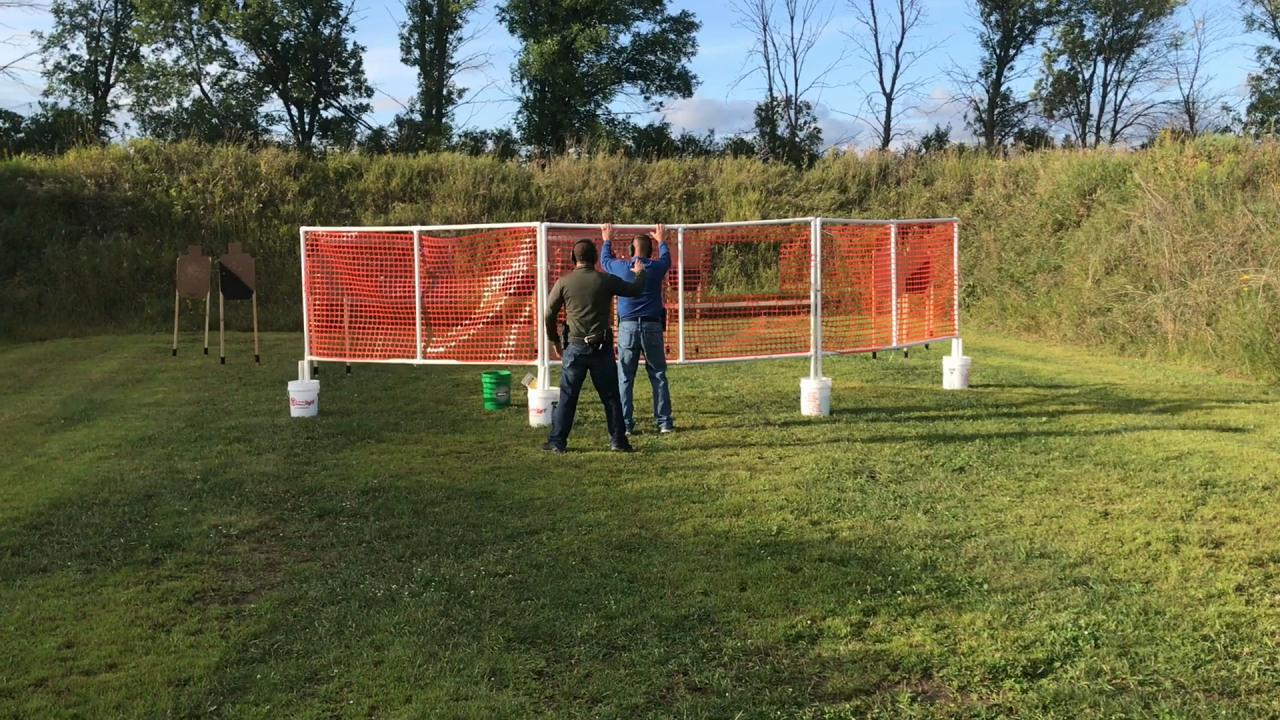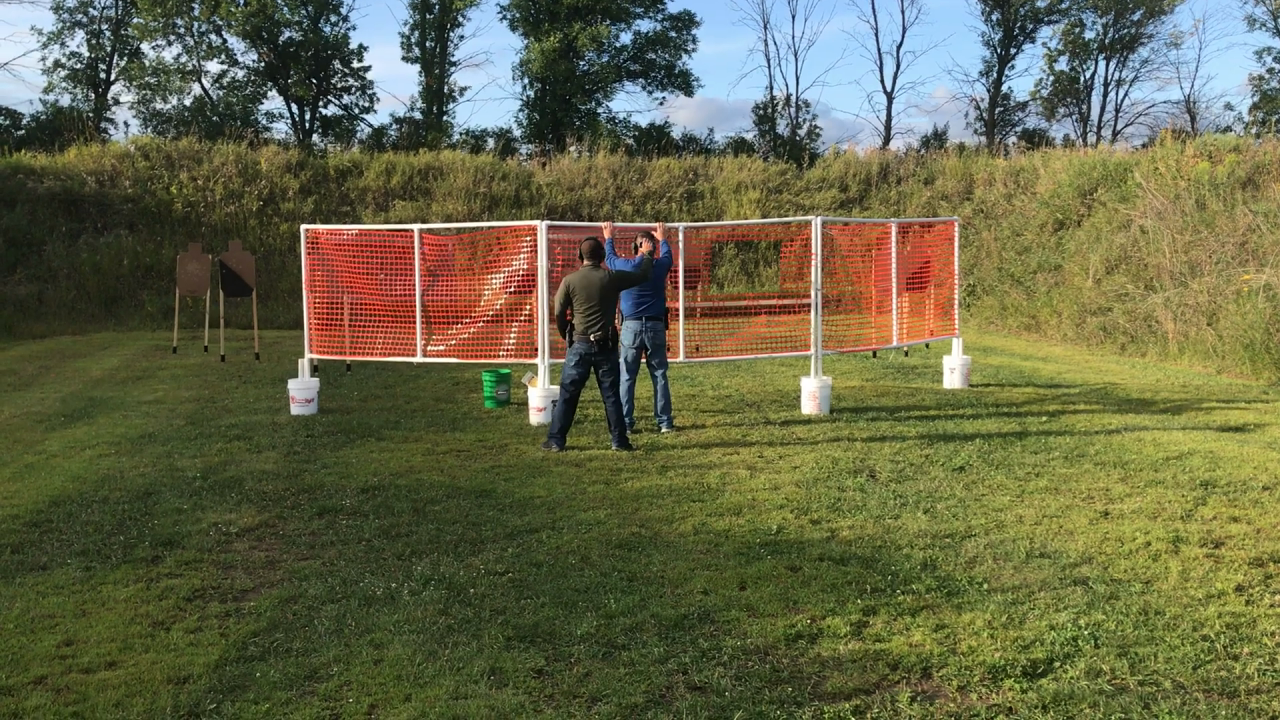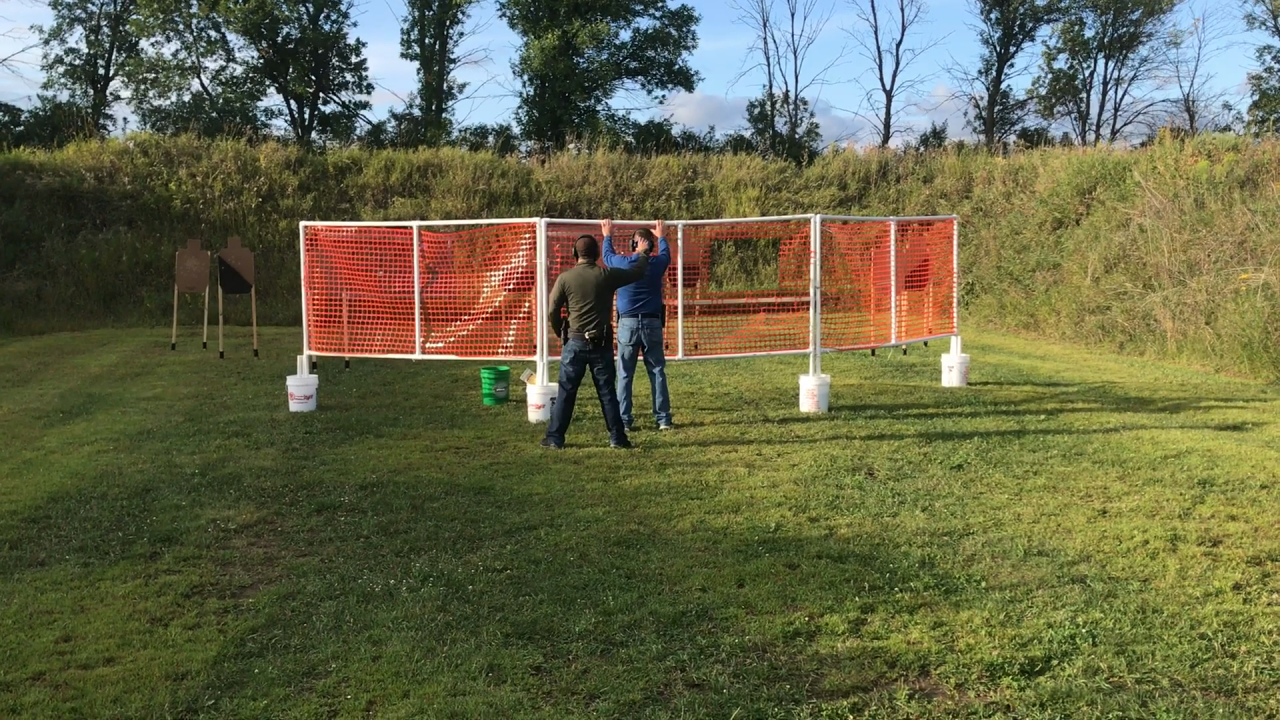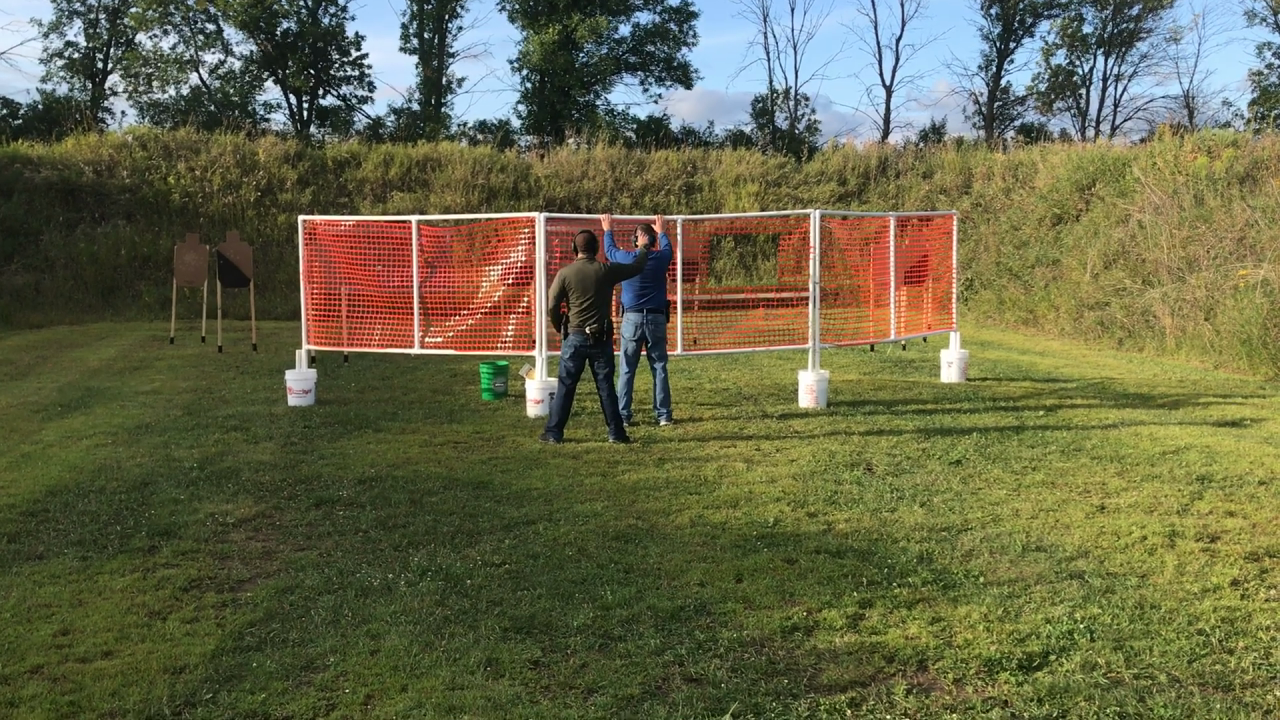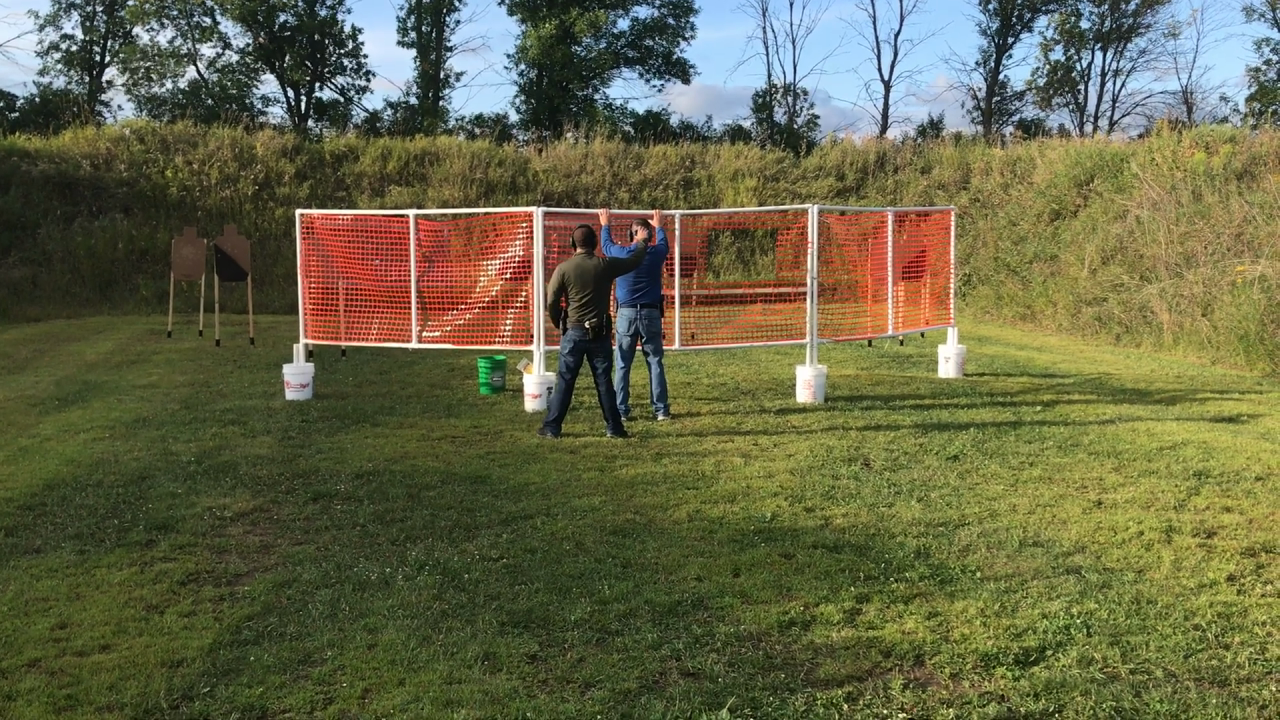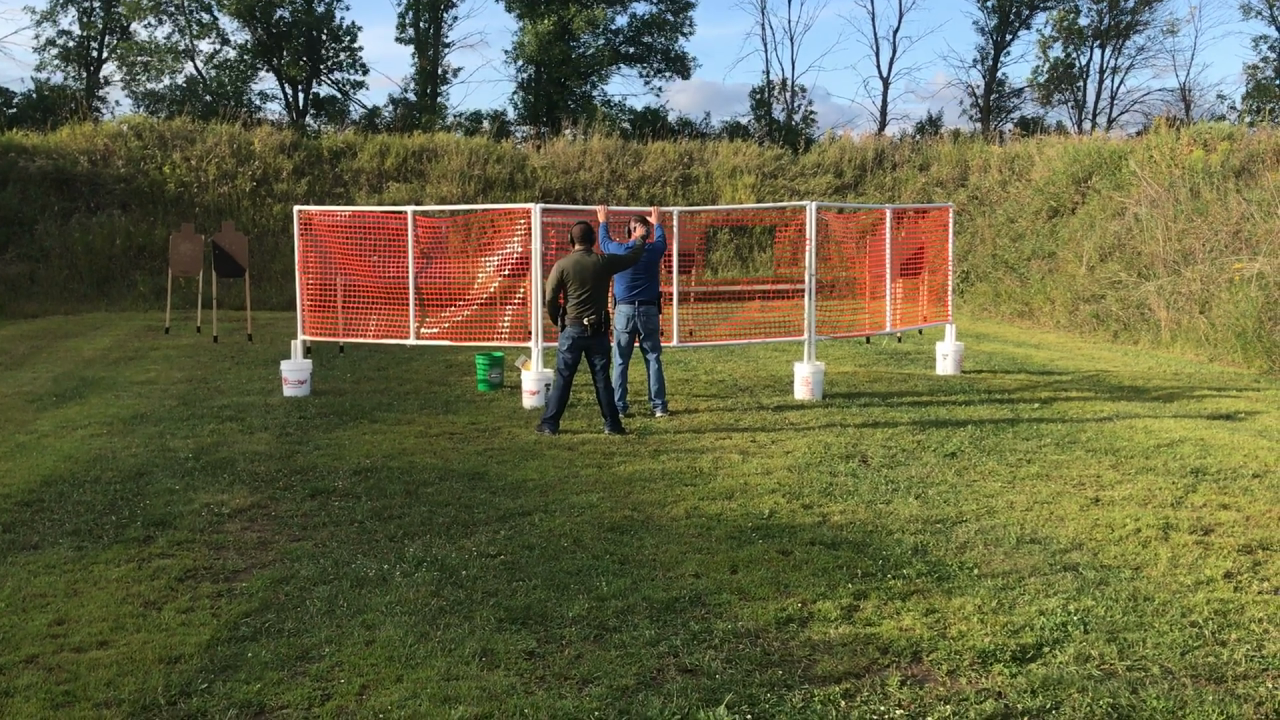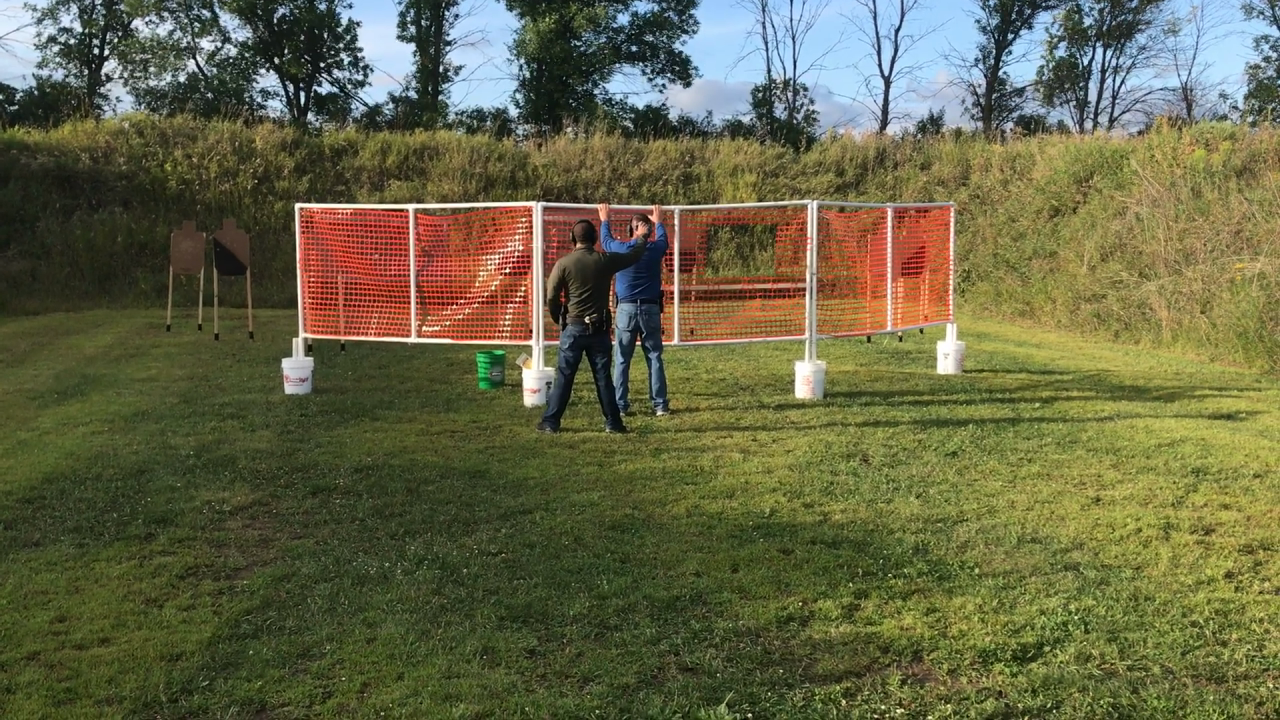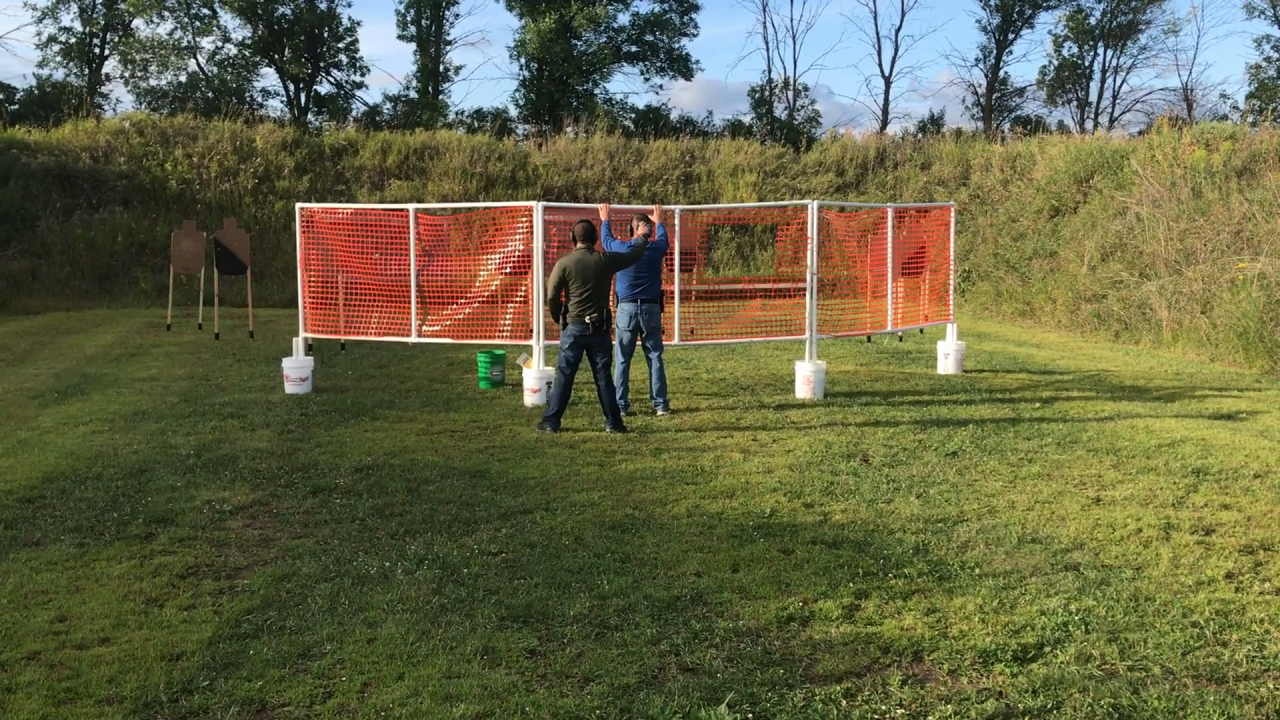
dt=0.4s
person 1, frame 1
left shoulder: (564, 282)
right shoulder: (606, 280)
left elbow: (549, 315)
right elbow: (635, 291)
left wrist: (555, 340)
right wrist: (639, 273)
left hip: (574, 346)
right hip: (601, 347)
left knee: (567, 397)
right knee: (610, 396)
left ankle: (557, 442)
right ankle: (618, 441)
person 1, frame 2
left shoulder: (570, 280)
right shoulder: (612, 277)
left elbow: (559, 313)
right elbow: (643, 275)
left wrist: (567, 336)
right wrist: (647, 254)
left hip: (579, 345)
right hip: (606, 346)
left knee: (568, 395)
right knee: (611, 395)
left ankle: (556, 440)
right ankle: (619, 440)
person 1, frame 3
left shoulder: (565, 278)
right shoulder: (607, 275)
left elbow: (553, 310)
right elbow: (638, 272)
left wrist: (561, 333)
right wrist: (644, 253)
left hip: (575, 342)
right hip: (601, 343)
left knee: (565, 393)
right knee: (607, 393)
left ankle: (555, 438)
right ankle: (617, 438)
person 1, frame 4
left shoulder: (565, 273)
right shoulder: (607, 270)
left elbow: (552, 306)
right elbow: (637, 266)
left wrist: (560, 328)
right wrist: (644, 248)
left hip: (574, 337)
right hip: (601, 338)
left knee: (565, 387)
right knee: (606, 387)
left ankle: (554, 433)
right ankle: (616, 433)
person 1, frame 5
left shoulder: (563, 268)
right shoulder: (606, 265)
left elbow: (551, 301)
right elbow: (634, 261)
left wrist: (559, 323)
right wrist: (642, 243)
left hip: (573, 332)
right hip: (600, 333)
left knee: (564, 382)
right knee: (604, 382)
left ankle: (551, 427)
right ankle: (614, 427)
person 1, frame 6
left shoulder: (562, 265)
right shoulder: (604, 262)
left elbow: (550, 298)
right elbow: (633, 257)
left wrist: (558, 321)
right wrist: (641, 240)
left hip: (572, 329)
right hip: (598, 330)
left knee: (562, 379)
right knee: (602, 379)
left ankle: (550, 424)
right ankle: (612, 424)
person 1, frame 7
left shoulder: (563, 263)
right shoulder: (606, 260)
left elbow: (551, 297)
right elbow: (634, 255)
left wrist: (559, 320)
right wrist: (642, 239)
left hip: (573, 328)
right hip: (599, 329)
left knee: (563, 378)
right knee: (603, 377)
left ankle: (550, 422)
right ankle: (613, 423)
person 1, frame 8
left shoulder: (564, 263)
right shoulder: (606, 260)
left elbow: (552, 296)
right elbow: (635, 254)
left wrist: (559, 318)
right wrist: (643, 238)
left hip: (573, 327)
right hip: (600, 328)
left knee: (564, 377)
right knee: (603, 377)
left ankle: (551, 421)
right ankle: (613, 422)
person 2, frame 1
left shoulder: (620, 267)
right shoulder: (657, 267)
left elbow: (605, 261)
right elbow: (666, 258)
left wrist: (607, 241)
right wrist: (661, 240)
left hip: (628, 327)
right hip: (652, 326)
left knee: (626, 378)
right knee: (658, 376)
left ankle: (625, 424)
right ankle: (664, 422)
person 2, frame 2
left shoulder: (624, 266)
right shoulder: (660, 265)
left elbow: (609, 257)
right elbow: (667, 255)
left wrist: (608, 239)
right wrist: (662, 238)
left hip: (631, 326)
right hip: (655, 325)
left knee: (627, 377)
right knee: (659, 375)
left ankle: (625, 422)
right ankle: (664, 422)
person 2, frame 3
left shoulder: (621, 263)
right shoulder: (657, 263)
left elbow: (607, 254)
right elbow: (665, 253)
left wrist: (607, 235)
right wrist: (661, 236)
left hip: (628, 323)
right hip: (652, 323)
left knee: (625, 374)
right knee: (657, 372)
left ankle: (624, 420)
right ankle: (663, 419)
person 2, frame 4
left shoulder: (625, 258)
right shoulder: (661, 258)
left elbow: (609, 249)
right elbow: (667, 247)
left wrist: (607, 231)
right wrist: (661, 231)
left hip: (632, 318)
right hip: (656, 318)
left knee: (627, 370)
right knee: (660, 368)
left ankle: (623, 415)
right ankle: (663, 415)
person 2, frame 5
left shoulder: (621, 253)
right shoulder: (656, 253)
left elbow: (606, 244)
right elbow: (664, 243)
left wrist: (605, 225)
right wrist: (658, 226)
left hip: (627, 314)
right hip: (651, 313)
left knee: (622, 365)
right knee: (655, 363)
left ankle: (621, 410)
right ankle: (661, 409)
person 2, frame 6
left shoulder: (618, 250)
right shoulder: (654, 250)
left elbow: (604, 241)
right elbow: (662, 240)
left wrist: (603, 222)
right wrist: (657, 223)
left hip: (624, 310)
right hip: (649, 310)
left knee: (620, 362)
right knee: (653, 359)
left ankle: (619, 406)
right ankle: (659, 406)
person 2, frame 7
left shoulder: (620, 249)
right shoulder: (656, 249)
left elbow: (606, 240)
right elbow: (663, 239)
left wrist: (604, 220)
right wrist: (658, 222)
left hip: (626, 309)
right hip: (650, 309)
left knee: (622, 360)
right knee: (655, 358)
left ankle: (620, 405)
right ankle: (660, 404)
person 2, frame 8
left shoulder: (621, 249)
right shoulder: (657, 248)
left elbow: (606, 239)
right elbow: (663, 238)
left wrist: (605, 220)
right wrist: (659, 221)
left hip: (627, 309)
right hip: (651, 309)
left knee: (622, 360)
right knee: (655, 358)
left ankle: (620, 405)
right ankle: (660, 404)
